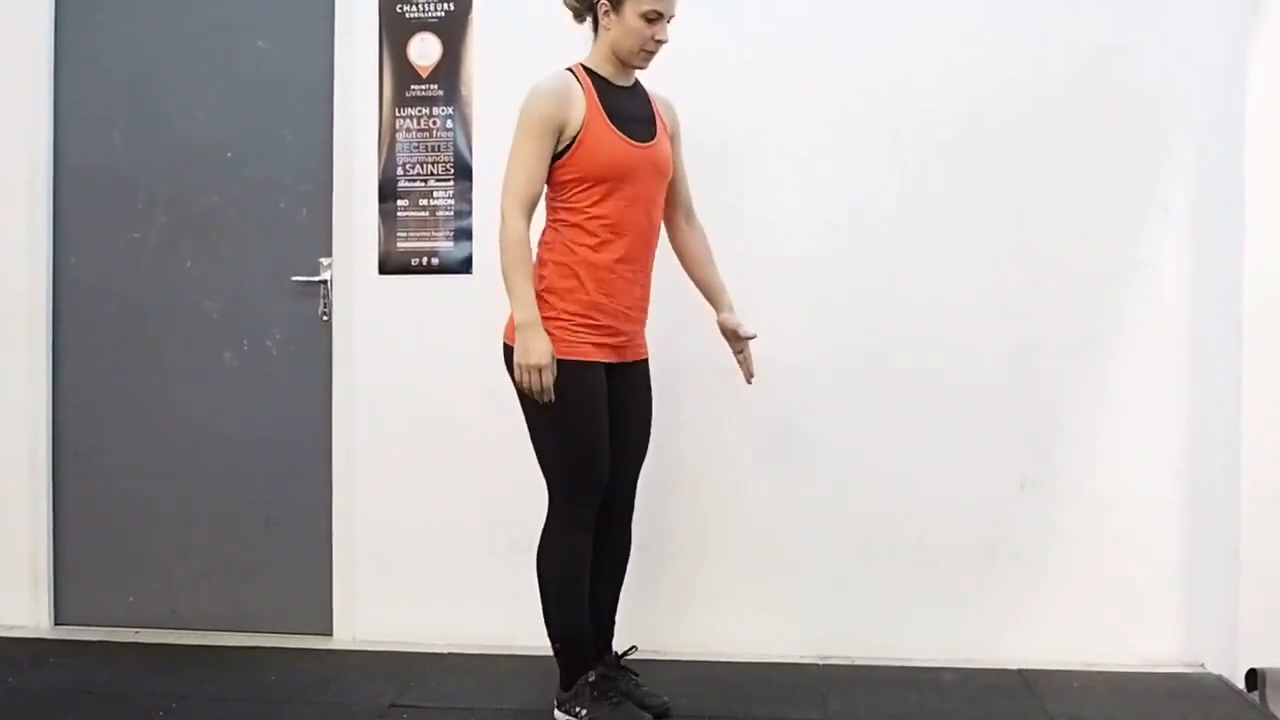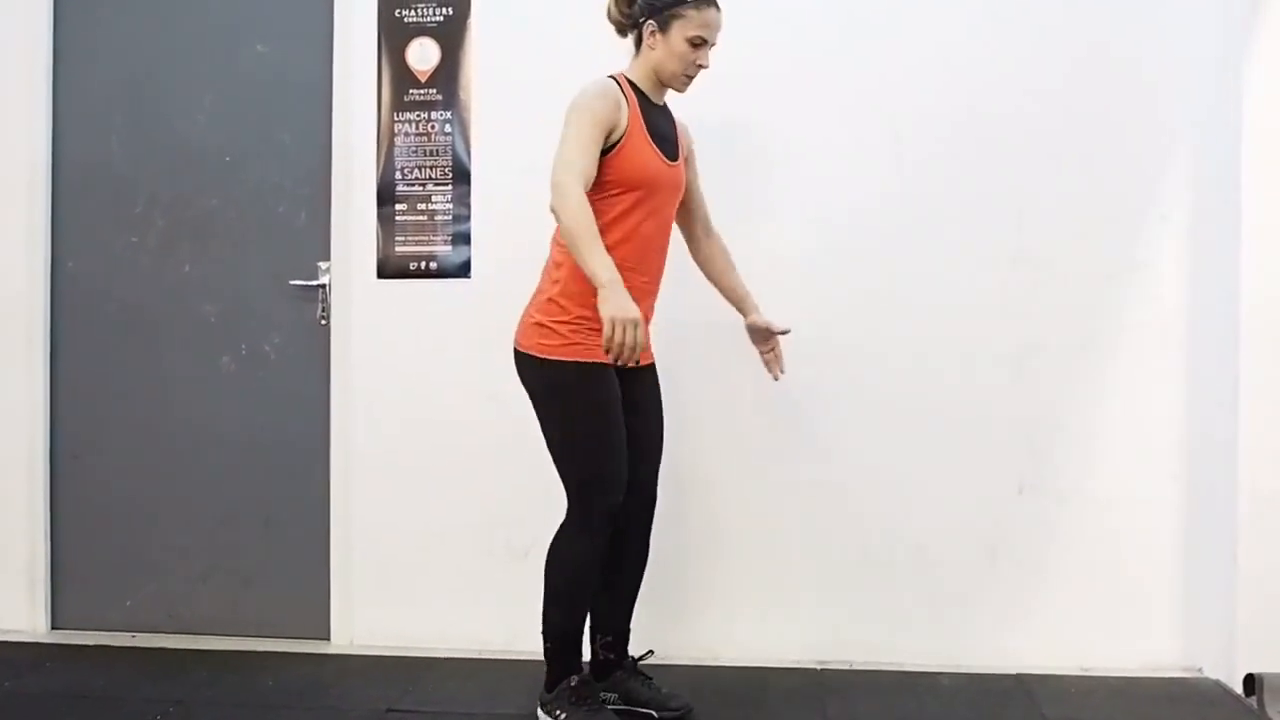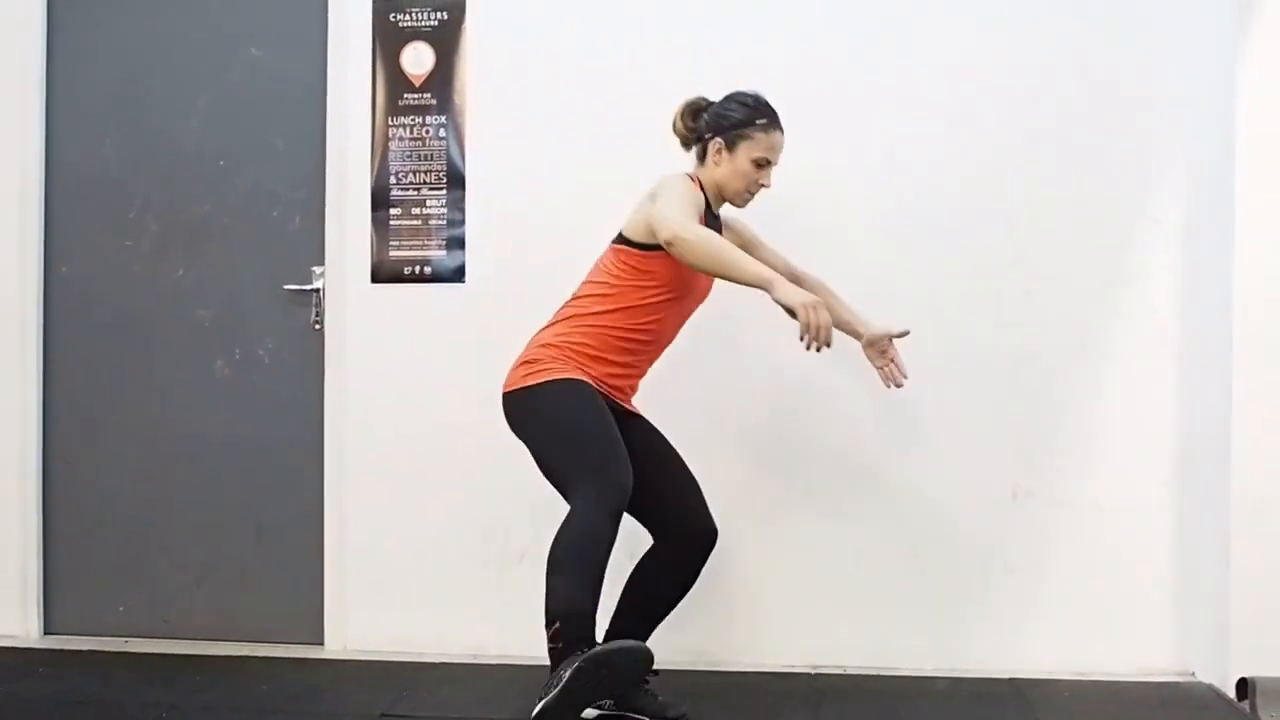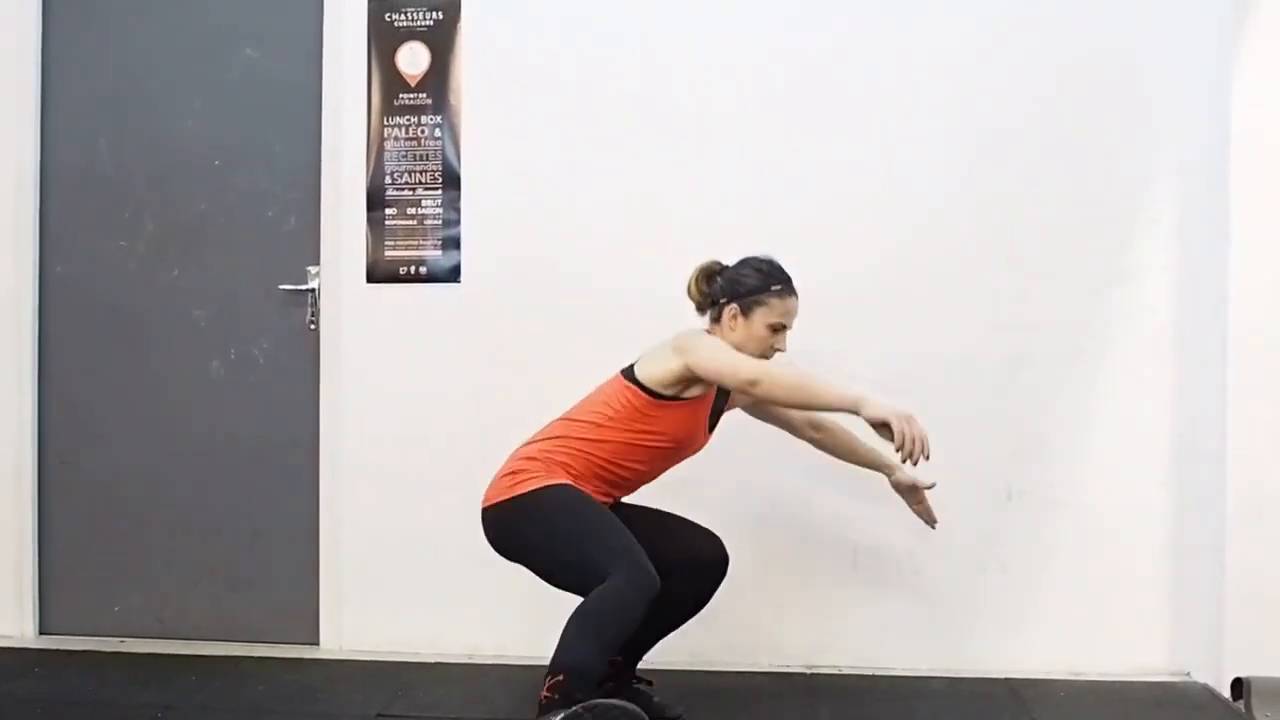
dt=0.5s
person 1, frame 1
left shoulder: (662, 113)
right shoulder: (558, 97)
left elbow: (681, 220)
right elbow: (515, 215)
left wrist: (723, 309)
right wrist: (528, 324)
left hip: (624, 344)
right hip: (561, 341)
left knee: (615, 504)
right knee: (577, 504)
left ankle: (601, 661)
person 1, frame 2
left shoulder: (675, 131)
right shoulder: (603, 100)
left elbow: (700, 232)
right elbow: (567, 195)
left wrist: (749, 312)
right wrist: (607, 289)
left hip: (625, 348)
right hip: (566, 342)
left knee: (635, 511)
right knee: (595, 509)
person 1, frame 3
left shoulder: (716, 225)
right shoulder: (675, 193)
left elbow: (789, 271)
right elbow: (678, 238)
left wrist: (865, 331)
right wrist: (782, 287)
left hip: (603, 398)
right hip: (551, 378)
left knee: (691, 529)
right knee: (603, 493)
right ankle: (569, 665)
person 1, frame 4
left shoulder: (728, 386)
right shoulder: (693, 351)
left elbow: (810, 425)
right elbow: (760, 377)
left wrist: (892, 471)
right wrist: (866, 404)
left hip: (580, 497)
right hip: (527, 493)
left knee: (703, 560)
right knee: (633, 579)
left ankle: (610, 679)
